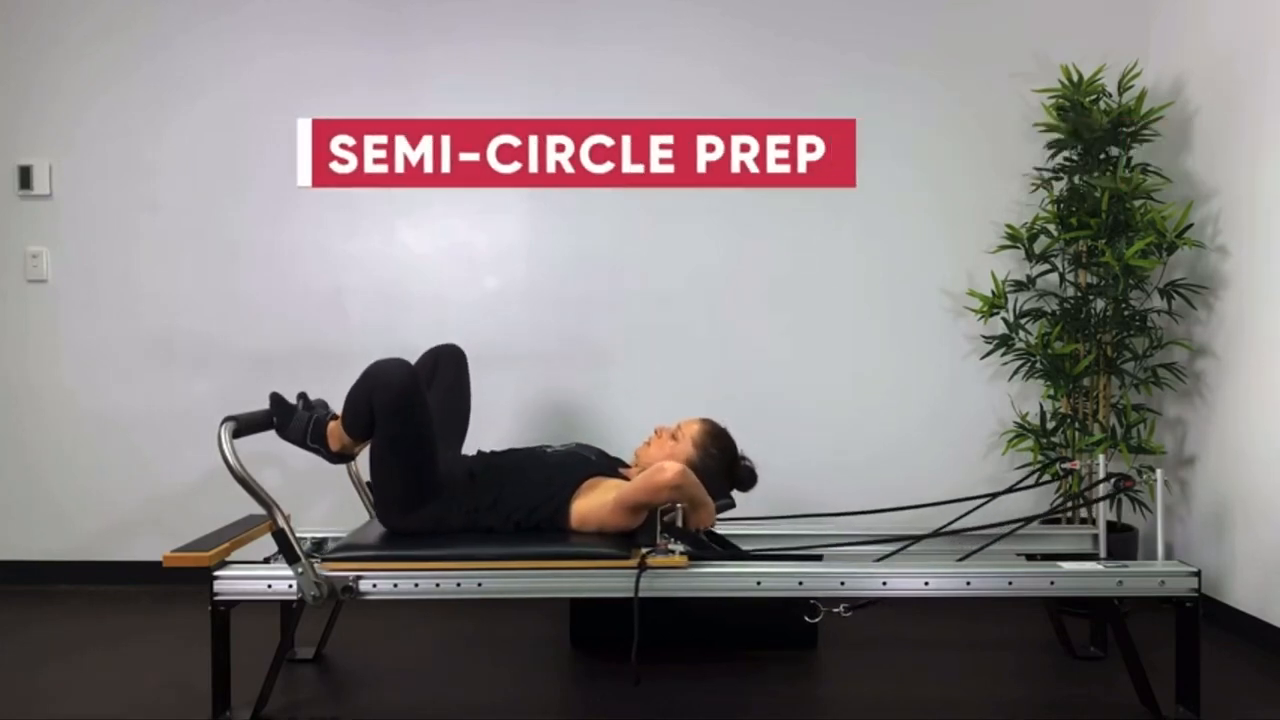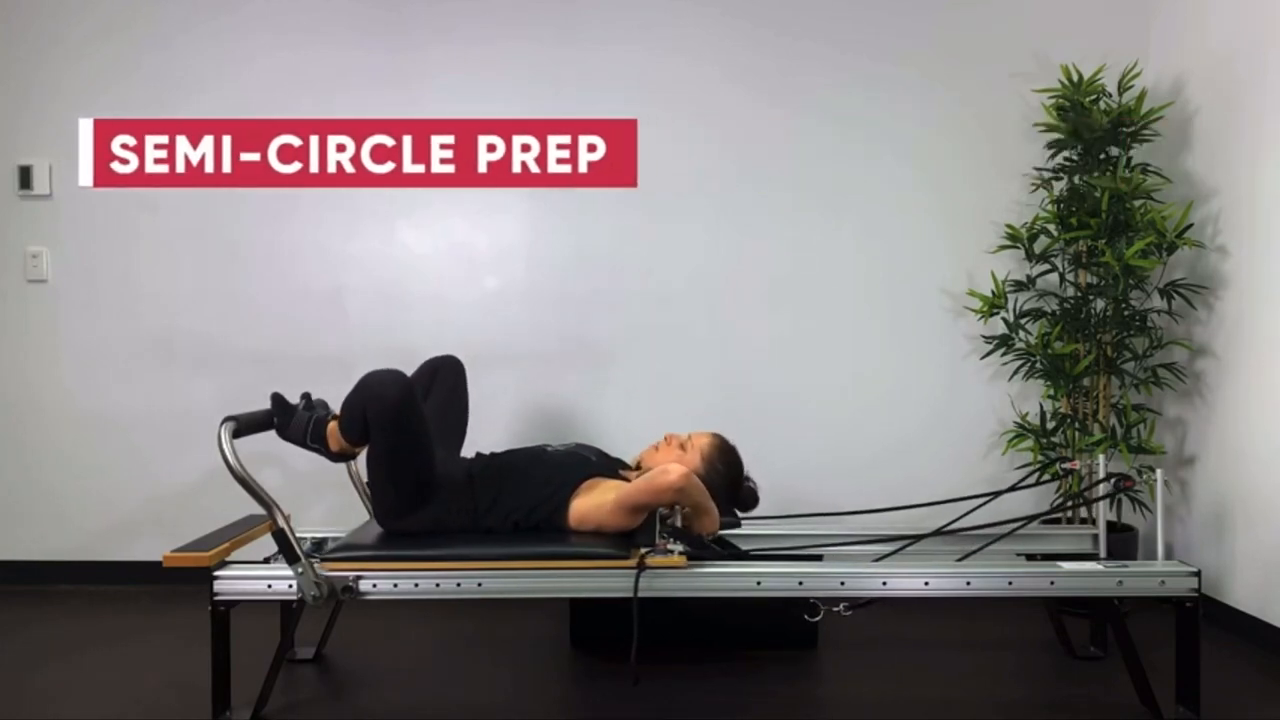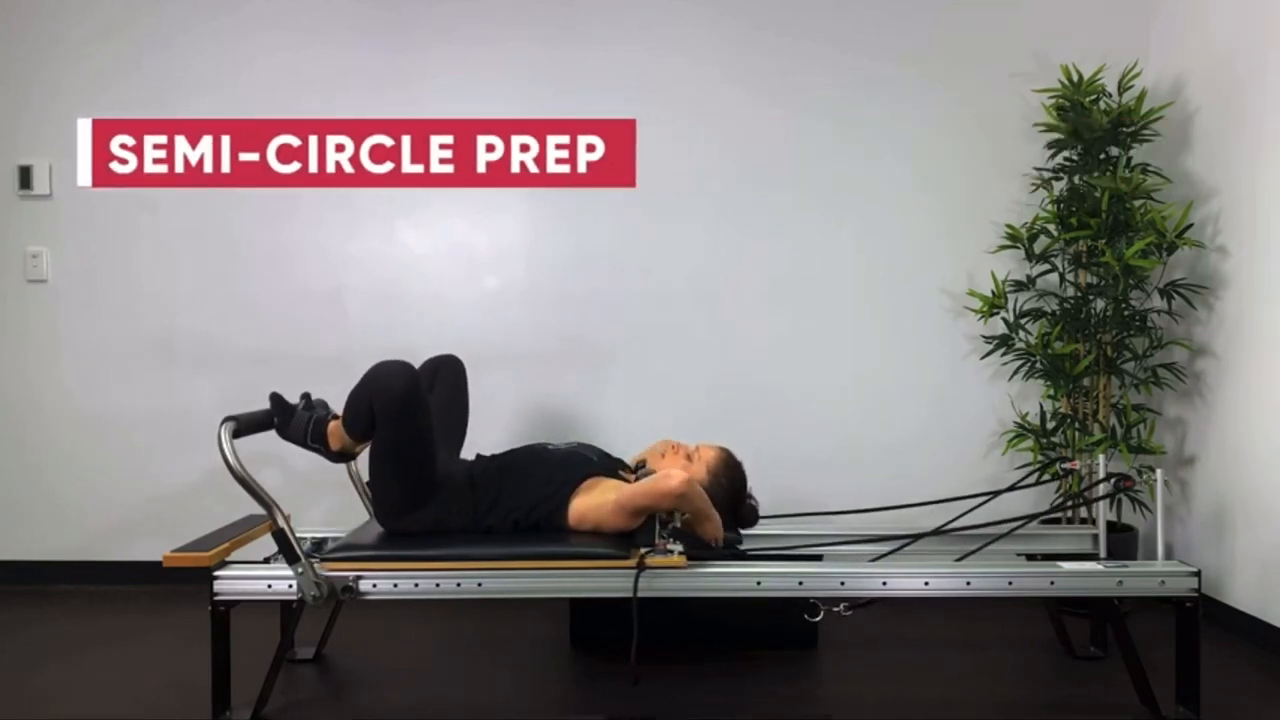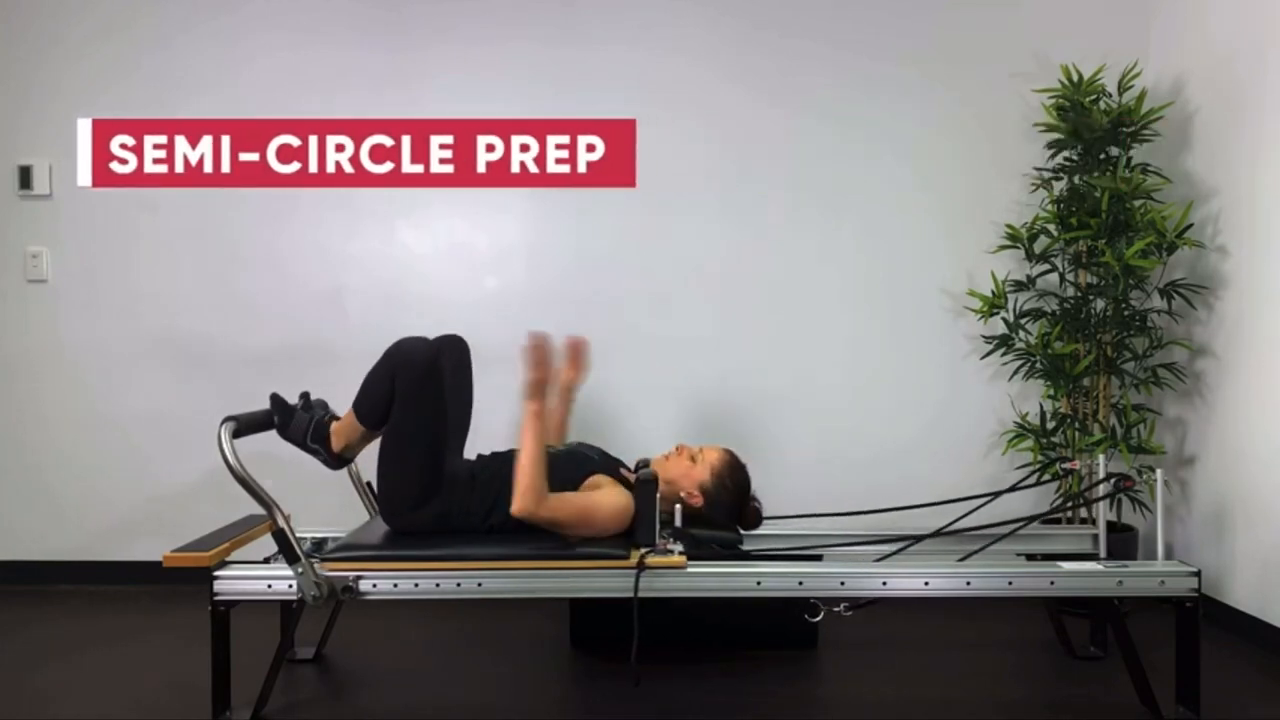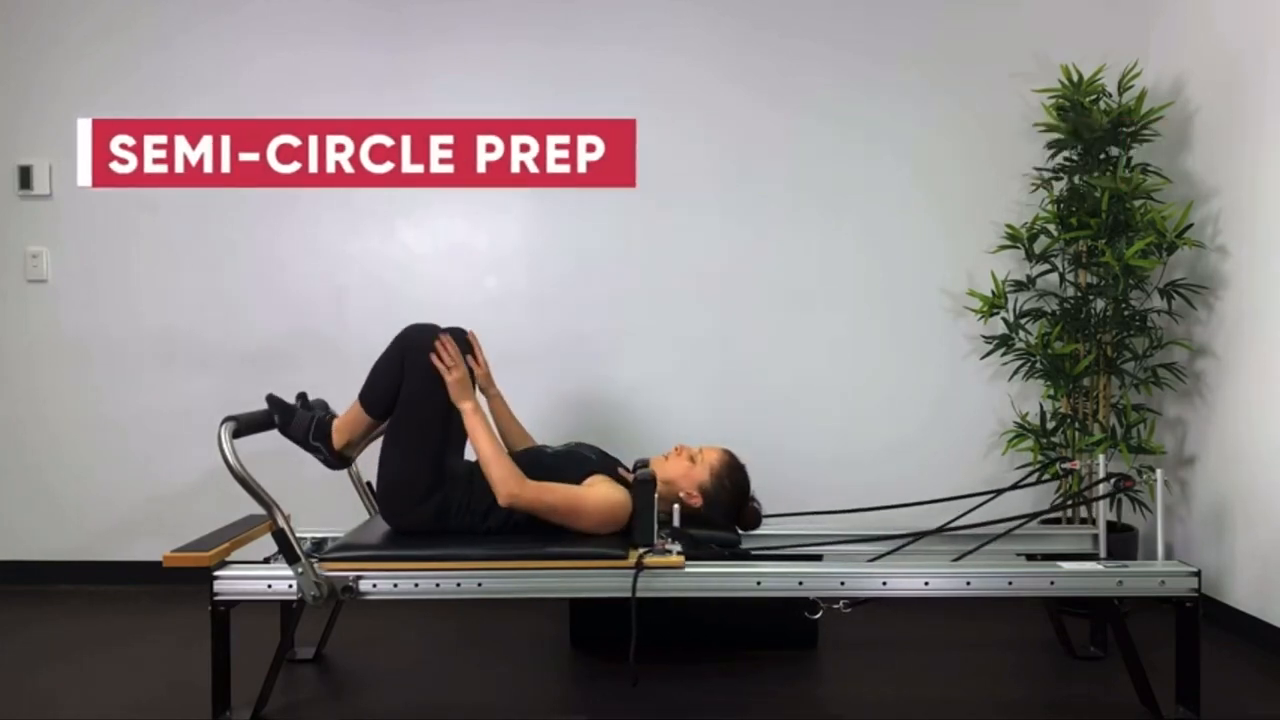
dt=0.5s
person 1, frame 1
left shoulder: (622, 505)
right shoulder: (623, 478)
left elbow: (669, 477)
left wrist: (701, 508)
left hip: (424, 507)
right hip: (450, 481)
left knee: (394, 377)
right knee: (446, 358)
left ankle: (331, 439)
right ankle: (341, 428)
person 1, frame 2
left shoulder: (623, 507)
right shoulder: (625, 476)
left elbow: (672, 480)
left wrist: (705, 511)
left hip: (424, 507)
right hip: (450, 480)
left knee: (387, 388)
right knee: (444, 368)
left ankle: (331, 438)
right ankle: (341, 431)
person 1, frame 3
left shoulder: (622, 512)
right shoulder: (626, 477)
left elbow: (674, 483)
right elbow: (660, 455)
left wrist: (705, 516)
left hip: (422, 507)
right hip: (449, 484)
left knee: (394, 379)
right knee: (444, 368)
left ankle: (331, 437)
right ankle: (340, 427)
person 1, frame 4
left shoulder: (618, 509)
right shoulder: (627, 484)
left elbow: (526, 505)
left wrist: (535, 403)
right wrist: (565, 390)
left hip: (426, 505)
right hip: (452, 483)
left knee: (415, 356)
right knee: (448, 348)
left ankle: (334, 440)
right ankle: (338, 432)
person 1, frame 5
left shoulder: (615, 505)
right shoulder: (626, 483)
left elbow: (513, 493)
left wrist: (464, 404)
right wrist: (489, 393)
left hip: (423, 505)
right hip: (449, 486)
left knee: (422, 342)
right knee: (452, 341)
left ankle: (334, 439)
right ankle: (340, 432)
